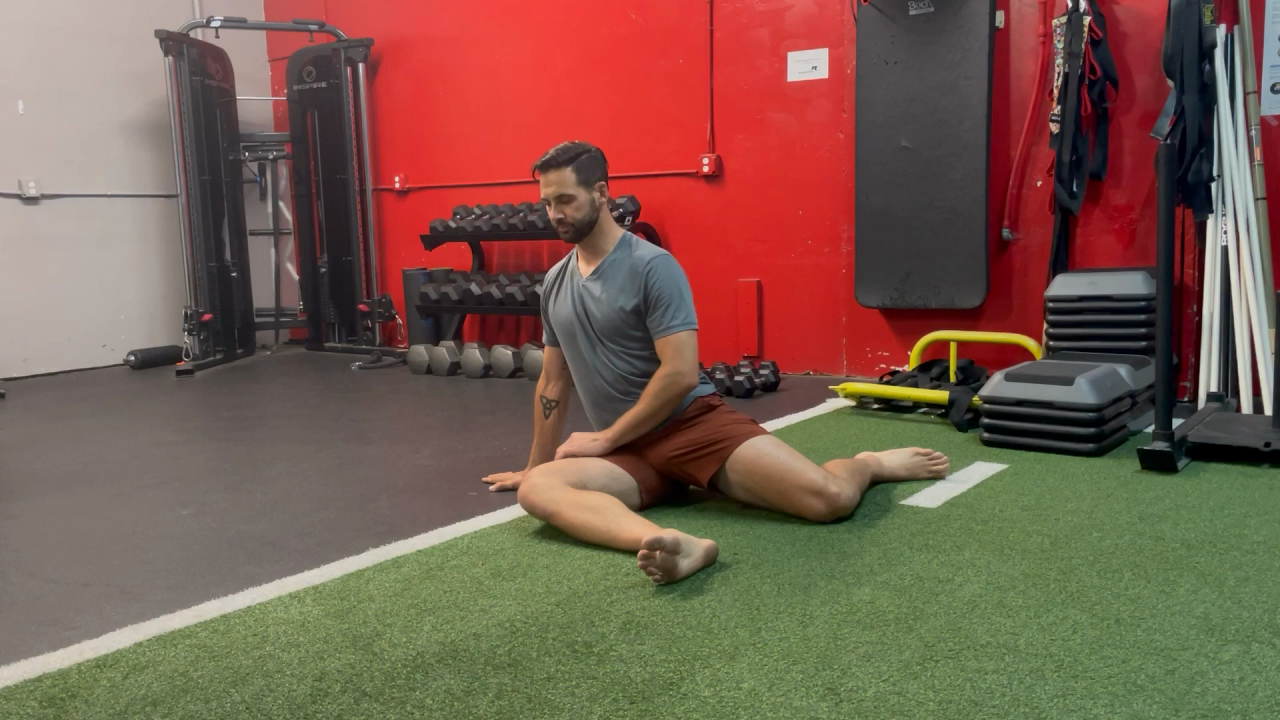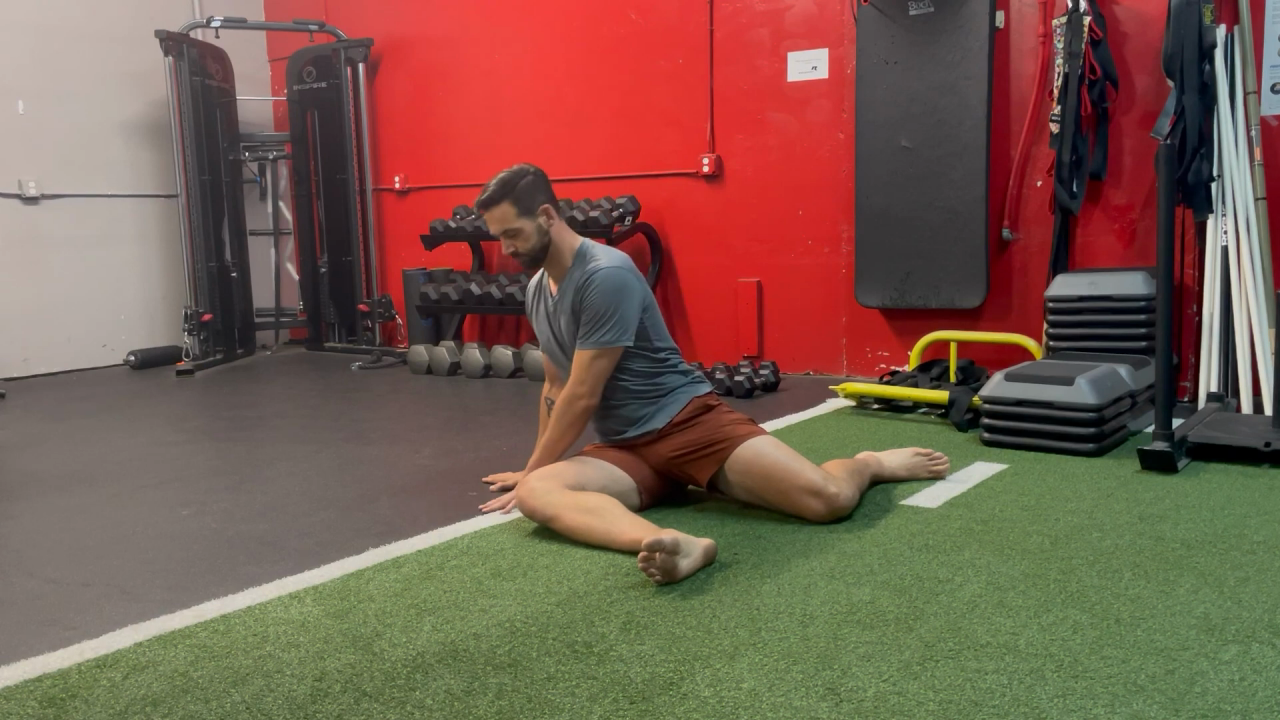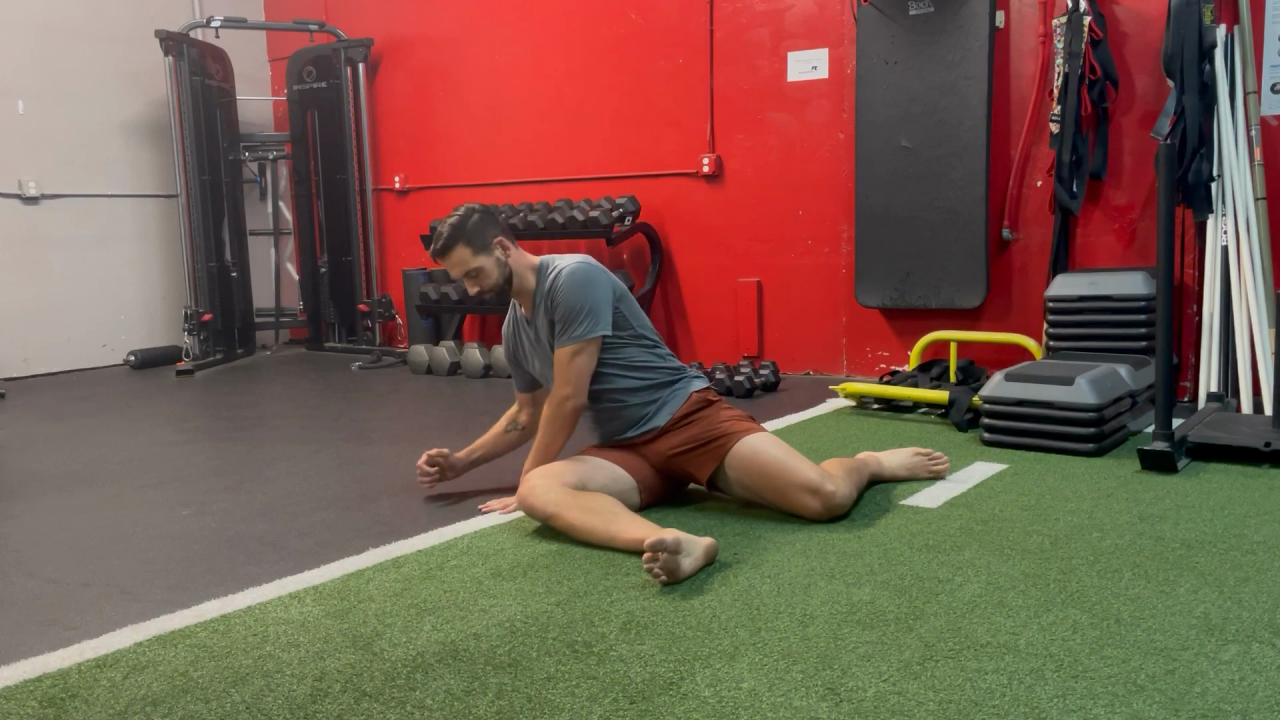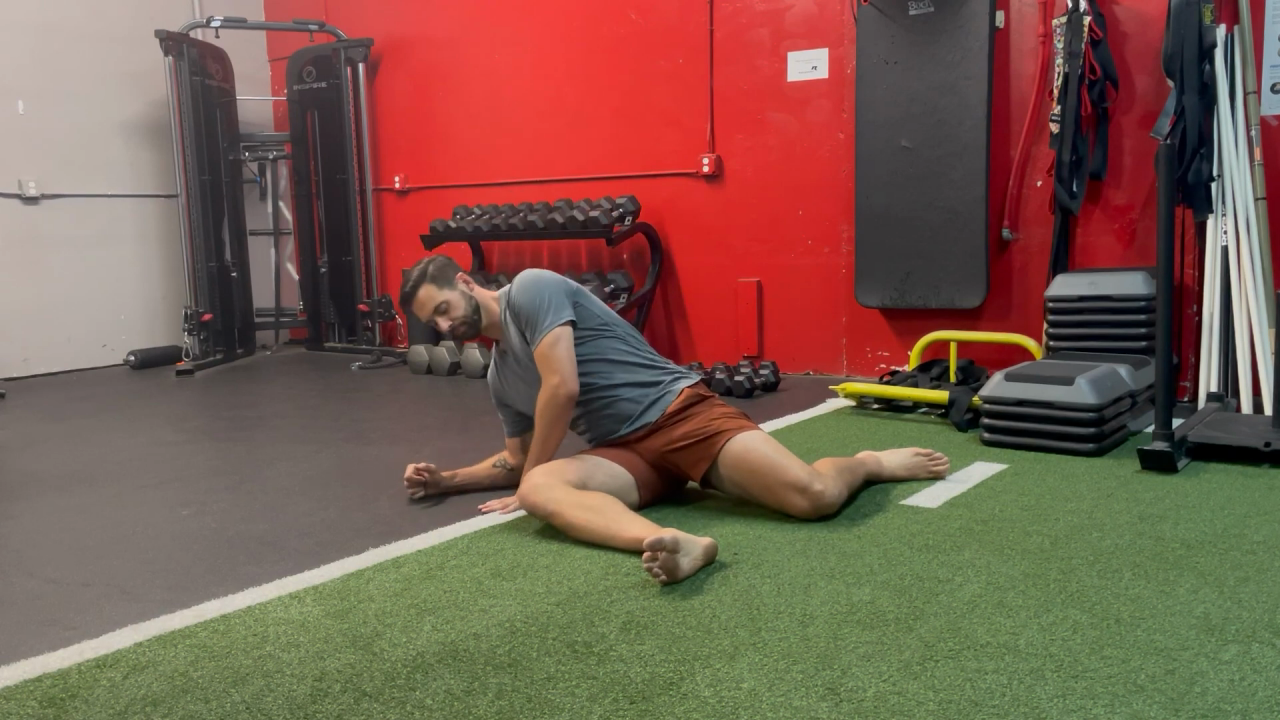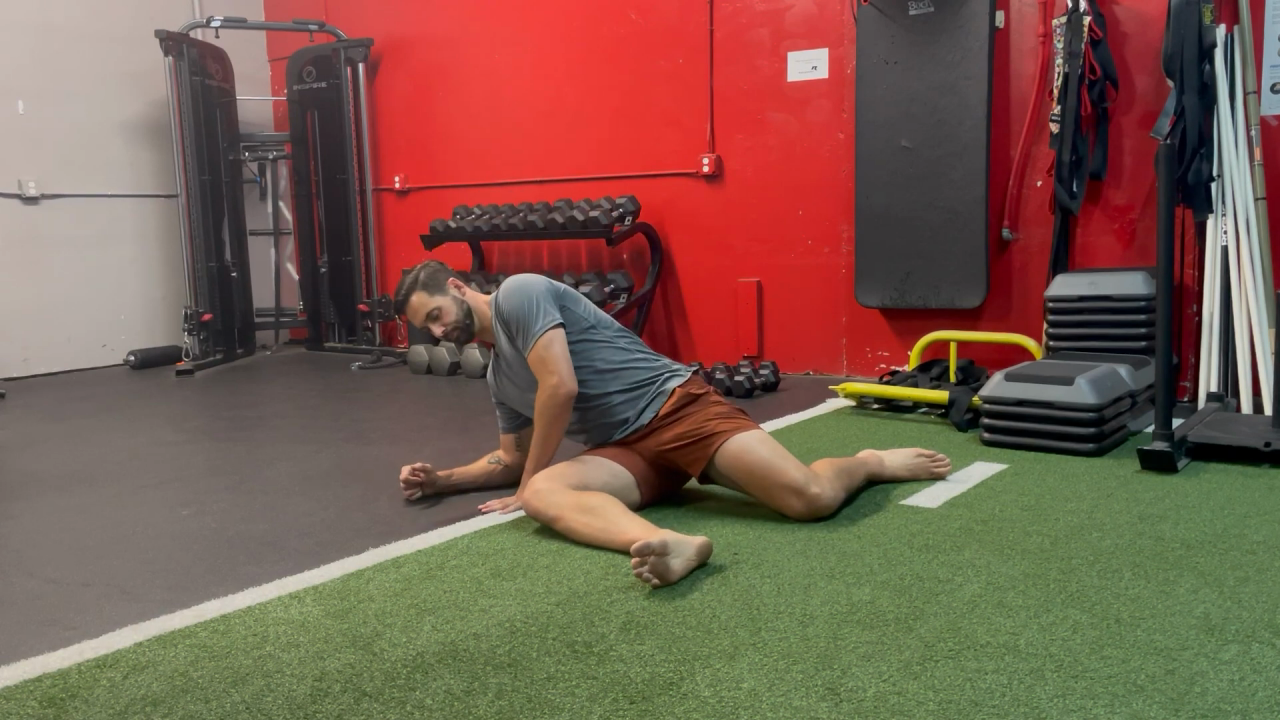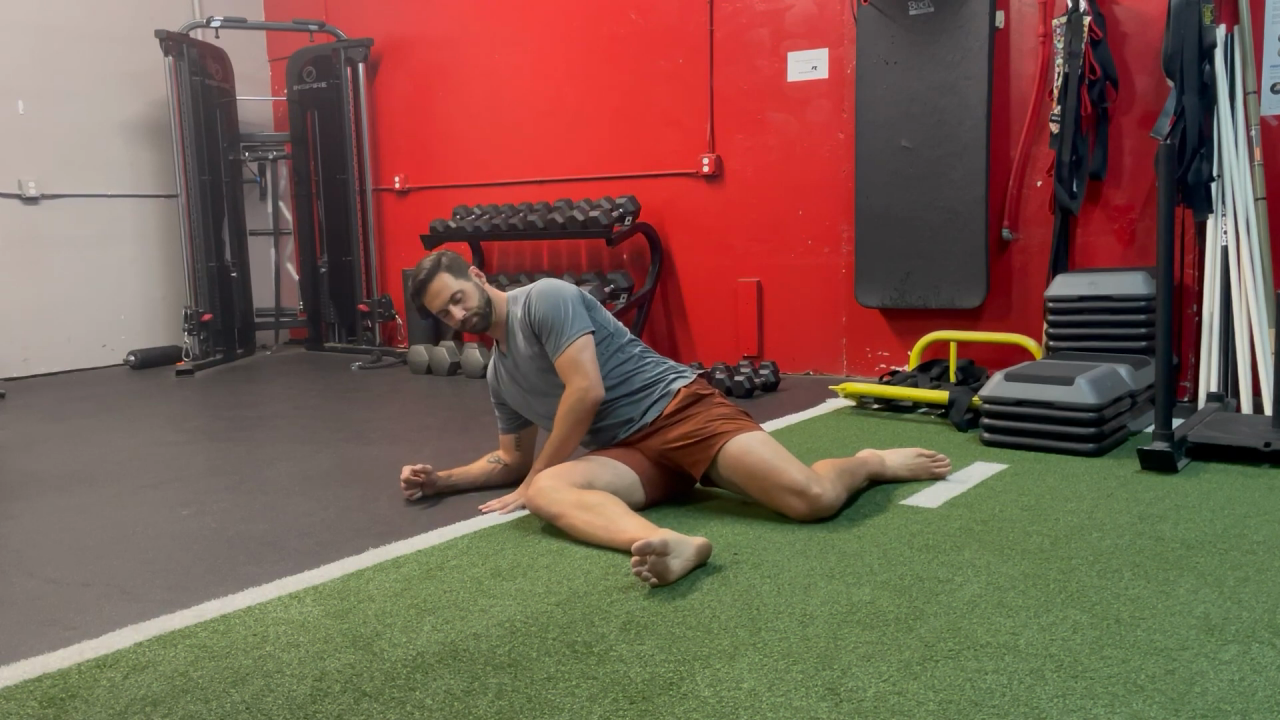
dt=0.5s
person 1, frame 1
left shoulder: (651, 266)
right shoulder: (554, 284)
left elbow: (680, 374)
right elbow: (552, 383)
left wrist: (606, 439)
right wrist: (532, 464)
left hip: (691, 423)
right hip: (628, 452)
left knee: (830, 498)
right knee: (534, 490)
left ankle: (873, 465)
right ankle: (668, 542)
person 1, frame 2
left shoulder: (607, 276)
right shoulder: (536, 291)
left elbow: (584, 397)
right elbow: (555, 388)
left wrist: (532, 468)
right wrist: (530, 474)
left hip: (688, 421)
right hip: (626, 450)
left knee: (830, 498)
right knee: (534, 495)
left ankle: (871, 464)
right ankle: (675, 543)
person 1, frame 3
left shoulder: (574, 278)
right shoulder: (514, 329)
left elbow: (569, 399)
right elbow: (526, 415)
left wrist: (529, 475)
right wrist: (459, 461)
left hip: (687, 416)
right hip: (627, 449)
left knee: (826, 496)
right knee: (540, 495)
left ankle: (872, 463)
right ankle: (672, 541)
person 1, frame 4
left shoulder: (531, 288)
right shoulder: (499, 373)
left elbow: (562, 388)
right elbow: (516, 458)
left wrist: (530, 474)
right wrist: (446, 480)
left hip: (678, 412)
right hip: (624, 450)
left knee: (814, 495)
right knee: (538, 489)
left ankle: (869, 464)
right ankle: (673, 543)
person 1, frame 5
left shoulder: (517, 293)
right shoulder: (499, 374)
left elbow: (561, 386)
right elbow: (512, 458)
left wrist: (527, 481)
right wrist: (442, 479)
left hip: (676, 406)
right hip: (627, 448)
left knee: (812, 497)
right knee: (543, 494)
left ankle: (871, 463)
right ankle: (668, 544)
person 1, frame 6
left shoulder: (545, 299)
right shoulder: (499, 375)
left elbow: (586, 392)
right elbow: (511, 459)
left wrist: (532, 478)
right wrist: (440, 480)
left hip: (679, 409)
right hip: (629, 451)
left knee: (814, 498)
right knee: (547, 492)
left ankle: (873, 463)
right ankle: (665, 544)
